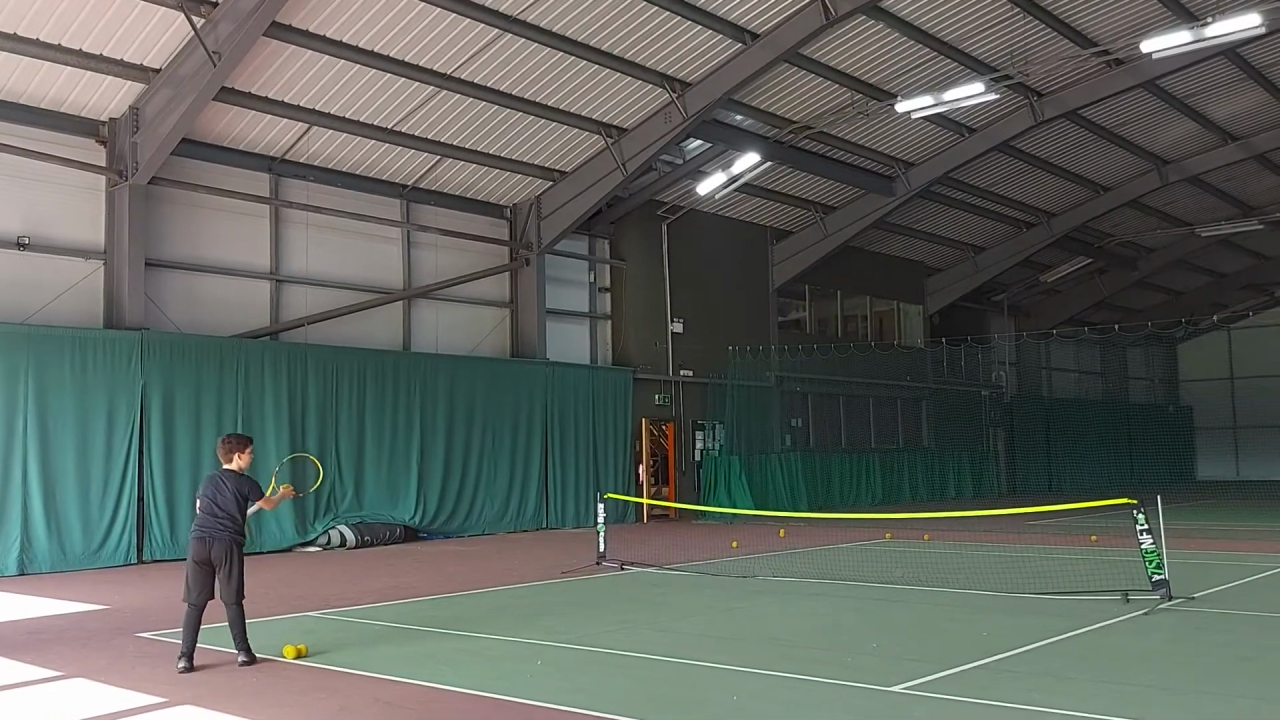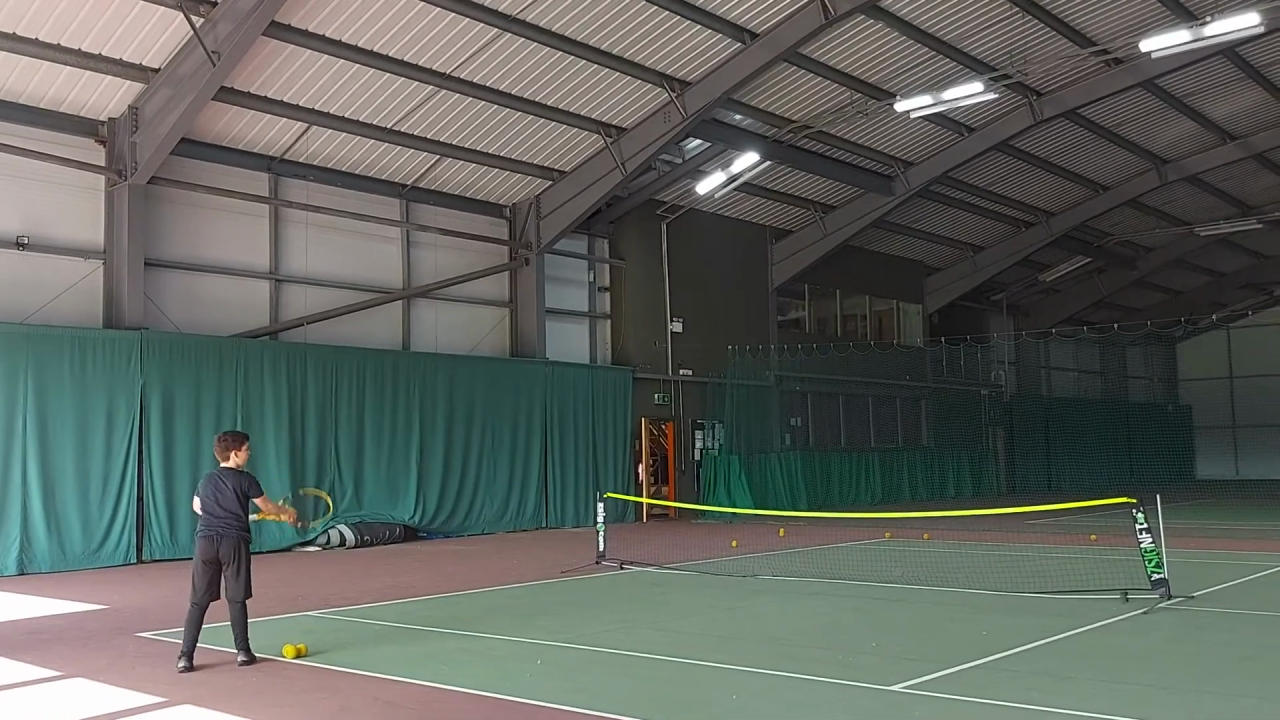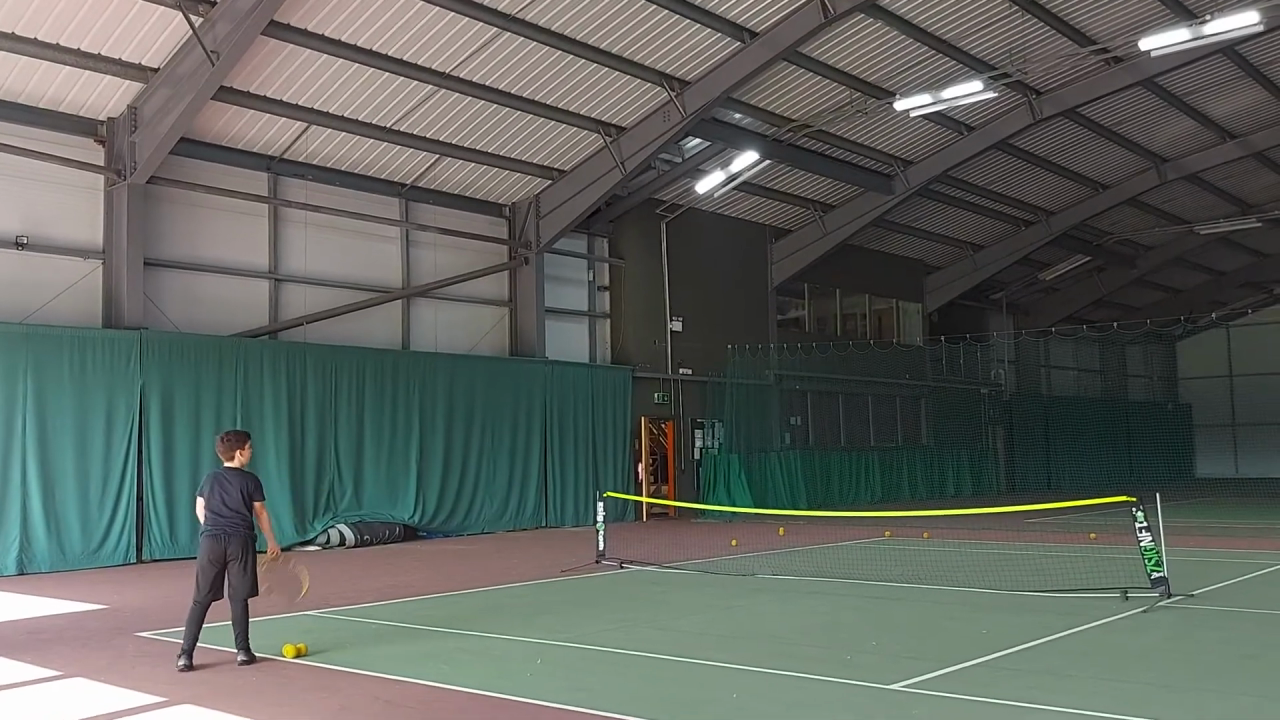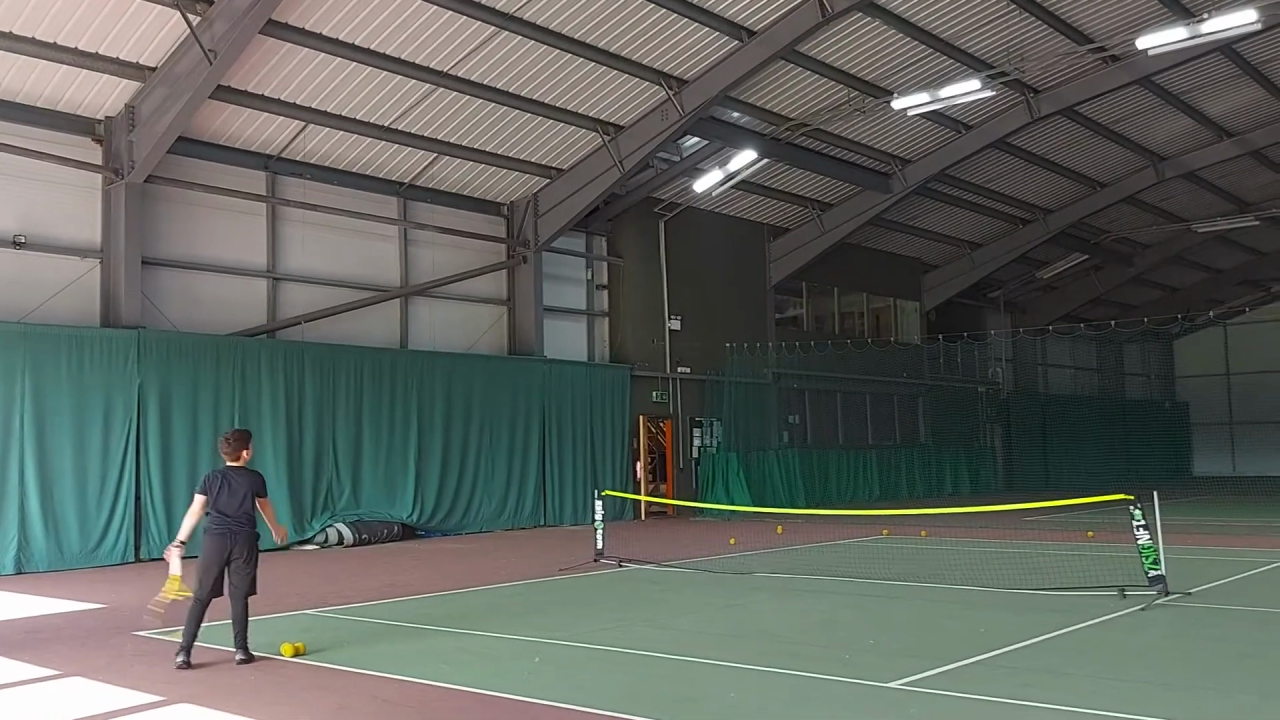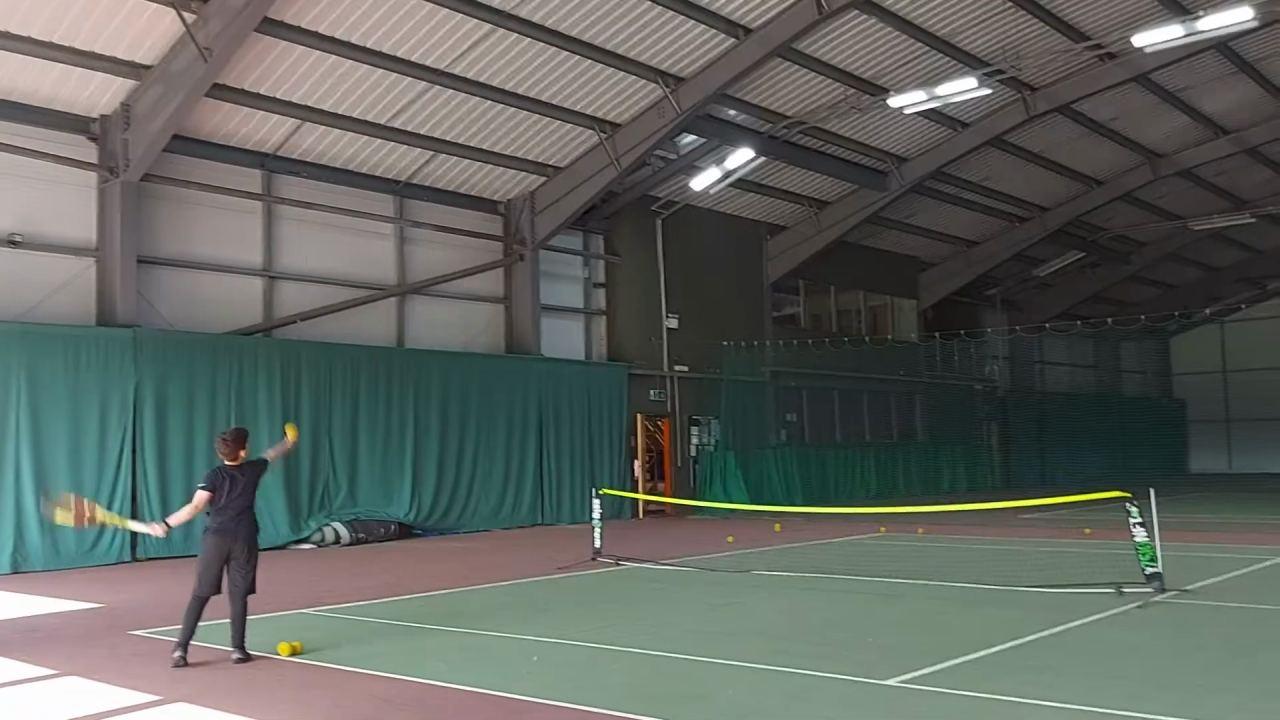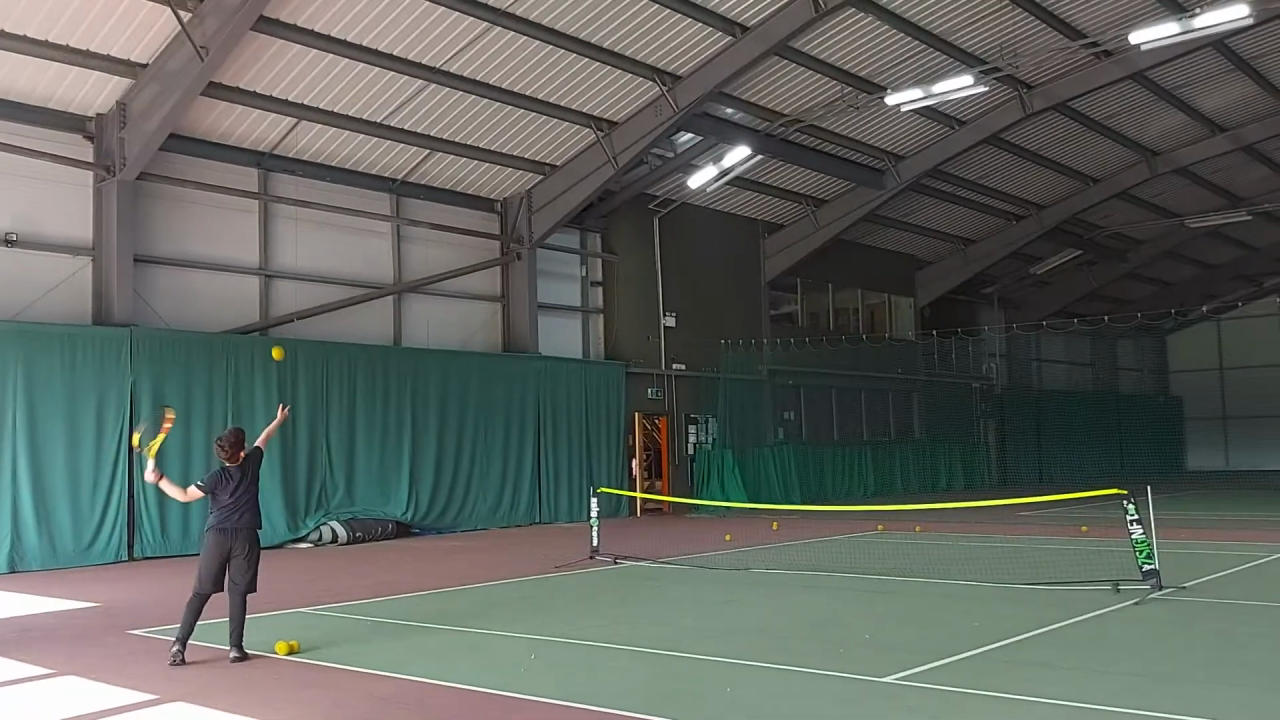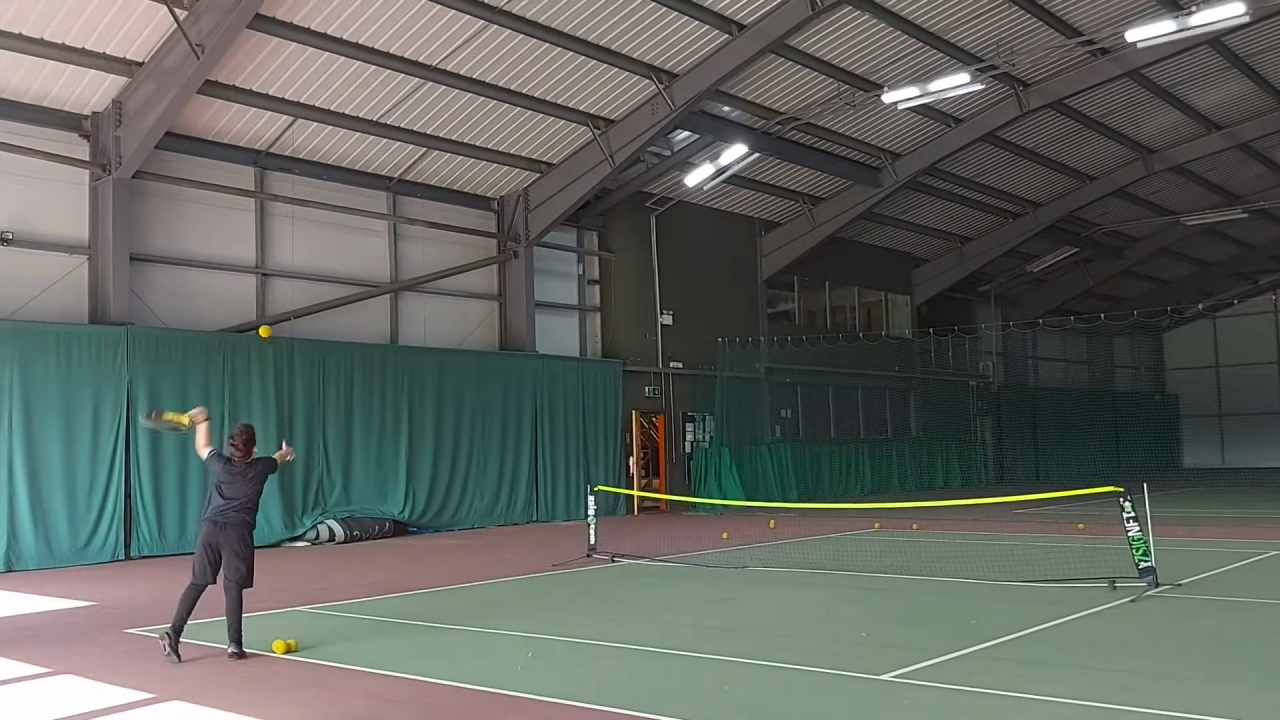
dt=0.2s
person 1, frame 1
left shoulder: (208, 480)
right shoulder: (246, 483)
right elbow: (267, 504)
right wrist: (283, 495)
left hip: (199, 541)
right hip: (227, 544)
left knee: (195, 602)
right knee: (232, 601)
left ankle: (185, 657)
right ankle: (243, 652)
person 1, frame 2
left shoulder: (207, 478)
right shoulder: (246, 480)
left elbow: (197, 507)
right elbow: (266, 506)
right wrist: (286, 512)
left hip: (206, 541)
right hip: (234, 543)
left knee: (199, 601)
right knee: (236, 600)
left ankle: (185, 656)
right ankle: (243, 651)
person 1, frame 3
left shoulder: (210, 479)
right shoulder: (250, 480)
left elbow: (201, 511)
right elbow: (260, 514)
right wrist: (272, 543)
left hip: (211, 541)
right hip: (241, 542)
left knee: (201, 600)
right knee: (239, 599)
left ankle: (186, 655)
right ankle: (242, 651)
person 1, frame 4
left shoulder: (211, 478)
right shoulder: (255, 479)
left elbow: (195, 512)
right elbow: (265, 506)
left wrist: (180, 541)
right wrist: (276, 529)
left hip: (215, 539)
right hip: (244, 541)
left knee: (201, 597)
right knee: (239, 597)
left ankle: (184, 652)
right ankle: (241, 650)
person 1, frame 5
left shoulder: (214, 476)
right shoulder: (252, 470)
left elbow: (195, 506)
right elbow: (270, 456)
left wrist: (166, 524)
right wrist: (287, 445)
left hip: (216, 538)
right hip: (244, 541)
left knee: (200, 595)
right knee: (239, 596)
left ankle: (181, 648)
right ankle: (238, 649)
person 1, frame 6
left shoulder: (215, 478)
right shoulder: (252, 463)
left elbow: (184, 495)
right elbow: (262, 439)
left wrist: (158, 480)
right wrist: (279, 419)
left hip: (216, 536)
right hip: (245, 538)
left knee: (201, 592)
right knee: (238, 593)
left ankle: (179, 643)
right ankle: (236, 647)
person 1, frame 7
left shoulder: (221, 466)
right shoulder: (260, 465)
left elbow: (202, 448)
right elbow: (278, 459)
left wrist: (202, 421)
right wrist: (285, 452)
left hip: (211, 528)
right hip: (239, 534)
left knee: (197, 584)
right knee: (234, 589)
left ankle: (173, 633)
right ankle: (234, 644)
